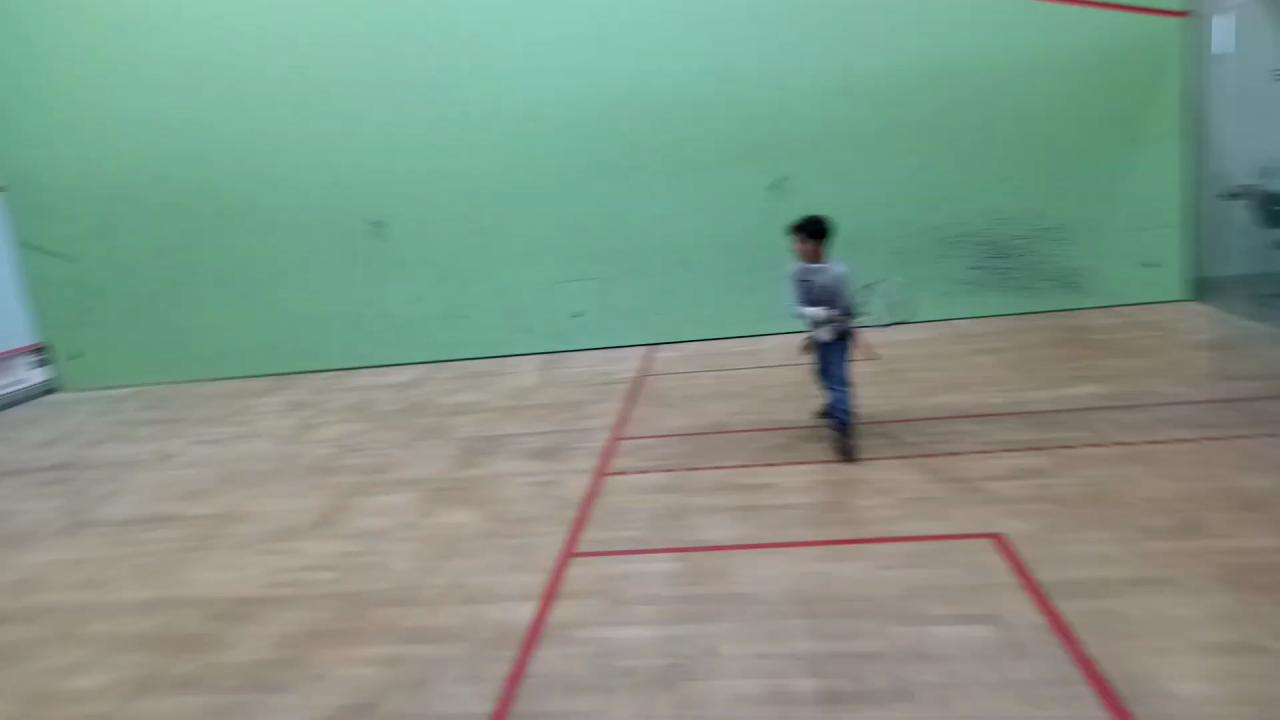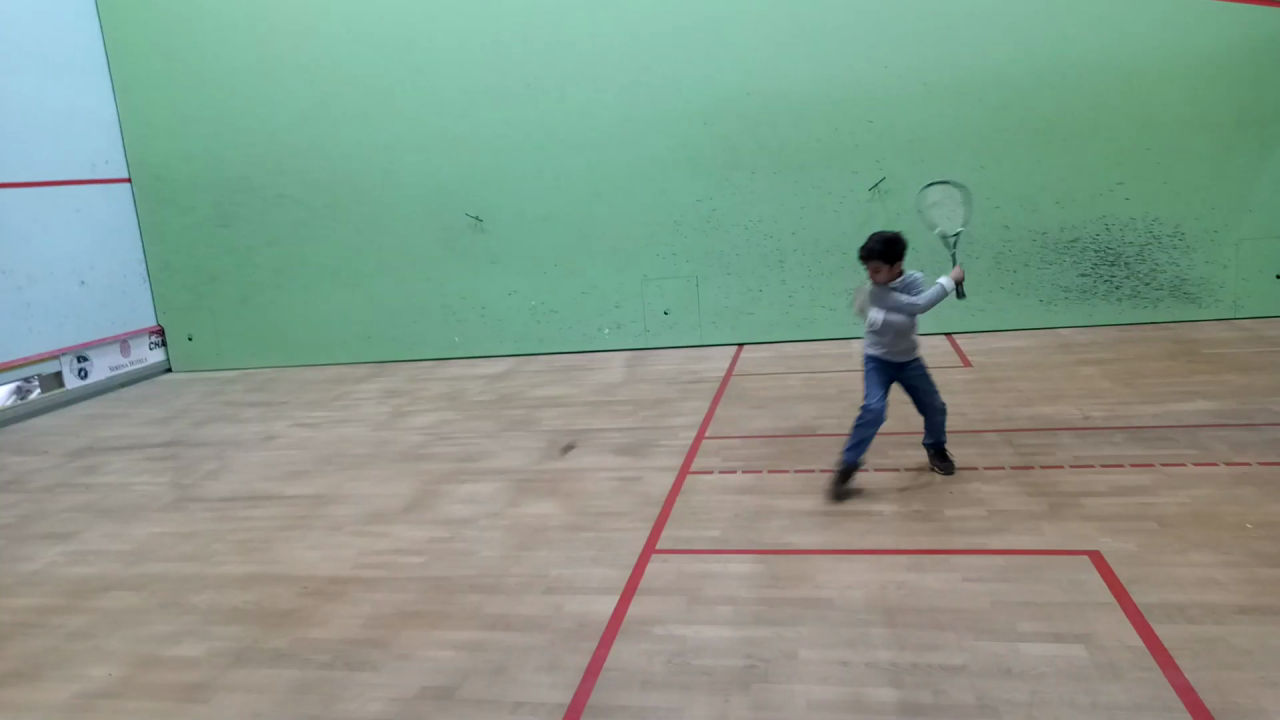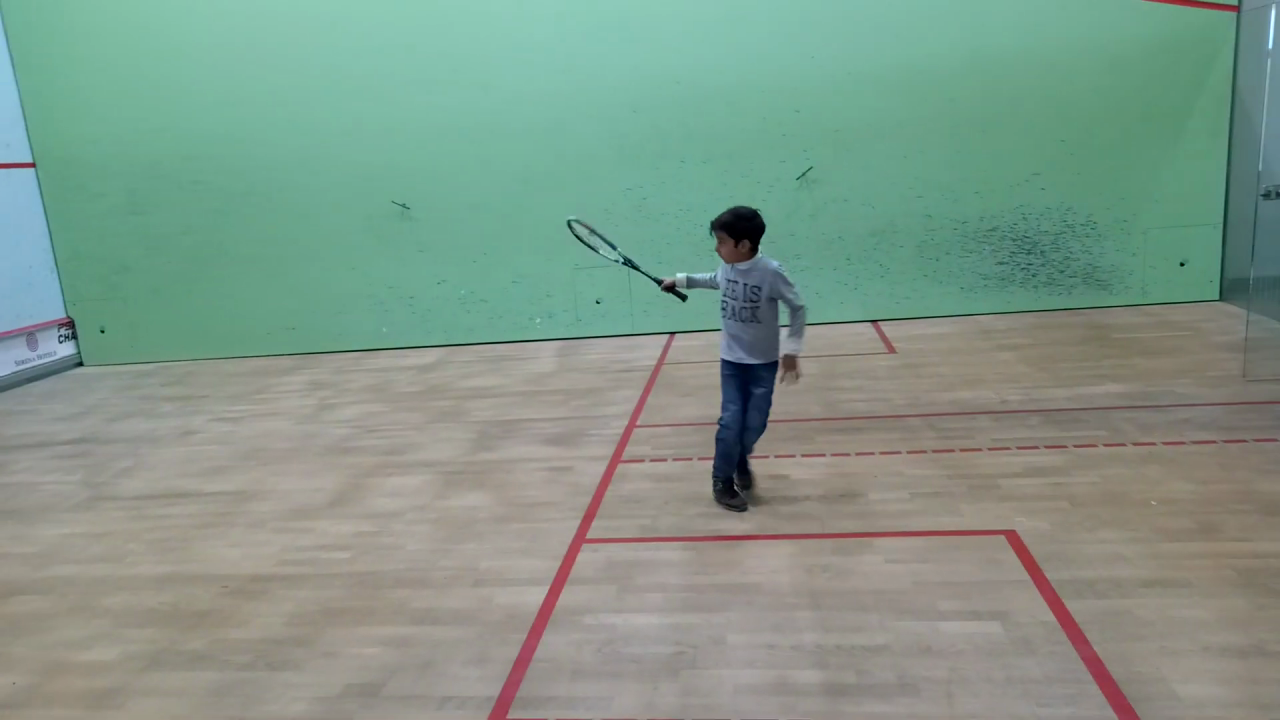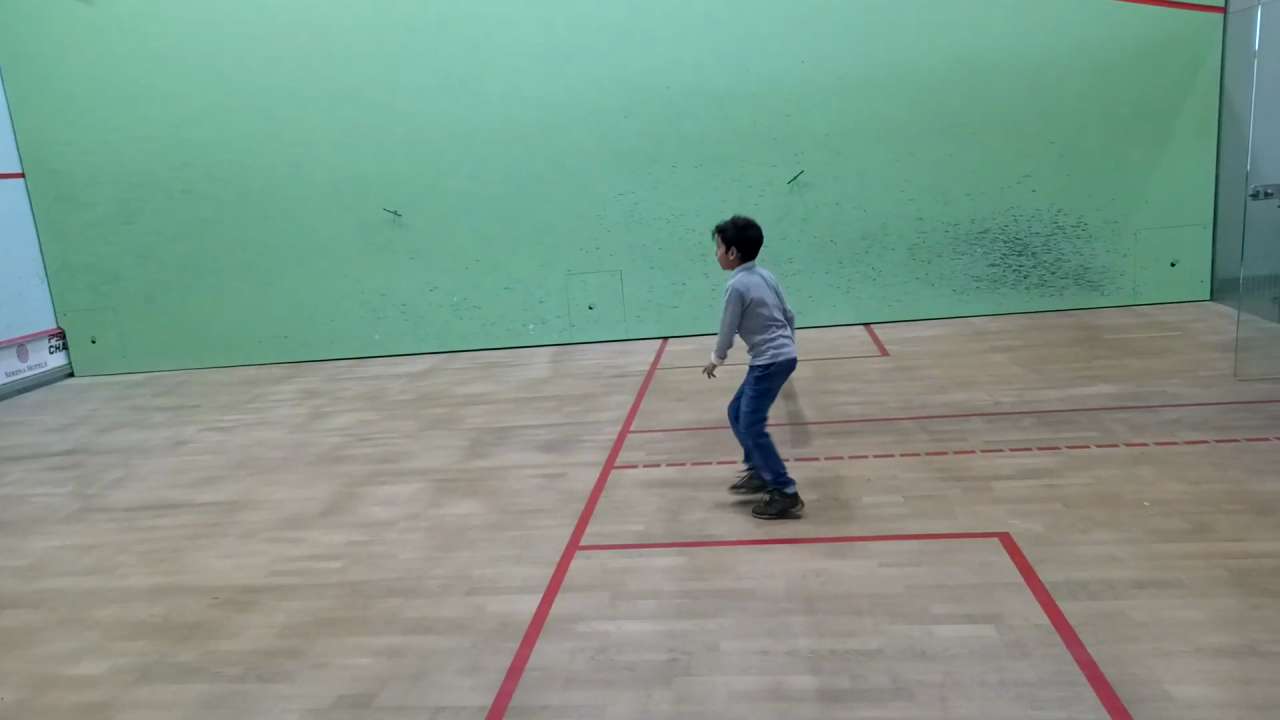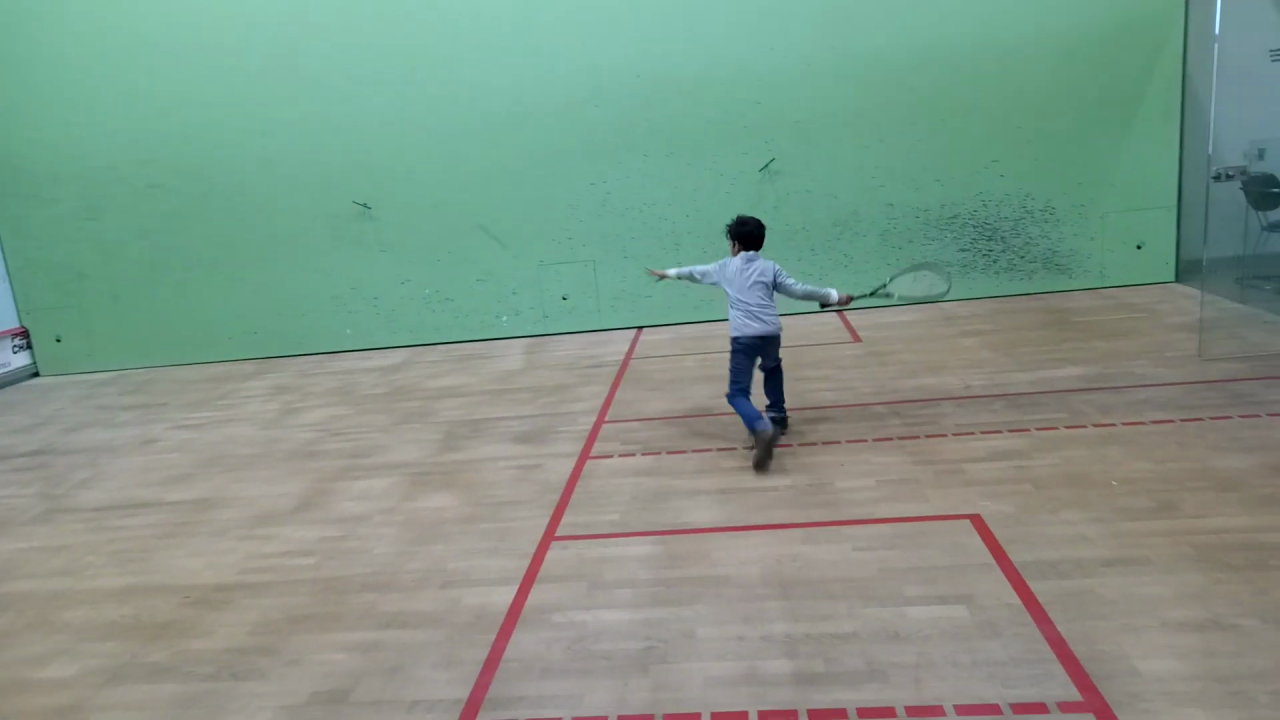
dt=0.5s
person 1, frame 1
left shoulder: (837, 272)
right shoulder: (797, 272)
left elbow: (846, 312)
right elbow: (797, 308)
left wrist: (821, 335)
right wrist: (822, 314)
left hip: (838, 333)
right hip: (820, 333)
left knee: (837, 377)
right knee: (827, 375)
left ankle: (843, 432)
right ankle: (835, 408)
person 1, frame 2
left shoulder: (916, 280)
right shoulder: (874, 290)
left elbow: (905, 320)
right elbow: (915, 306)
left wrist: (876, 317)
right wrist: (949, 280)
left hip: (908, 359)
right hip: (878, 359)
left knee: (935, 407)
right knee: (873, 410)
left ankle: (936, 449)
right ankle: (847, 468)
person 1, frame 3
left shoulder: (771, 272)
right shoulder: (728, 267)
left elbow: (797, 309)
left wrist: (792, 350)
right wrist: (682, 280)
left hip: (762, 363)
right hip: (732, 360)
left knee: (755, 423)
right knee: (731, 423)
left ankle: (740, 460)
right ankle: (723, 482)
person 1, frame 4
left shoulder: (737, 286)
right shoulder: (763, 276)
left elbow: (727, 331)
right elbow: (788, 314)
left wrist: (716, 359)
right wrist: (787, 343)
left hip: (770, 362)
right hip: (779, 357)
left knee: (751, 427)
right knee: (737, 413)
left ankle: (784, 493)
right ankle: (758, 472)
person 1, frame 5
left shoulder: (725, 267)
right shoulder: (770, 268)
left elbow: (695, 272)
right elbow: (797, 290)
left wrist: (669, 273)
right wrist: (833, 296)
left hip: (743, 336)
right hip: (770, 332)
left knee: (737, 393)
right knee: (772, 368)
left ankle: (762, 429)
right ankle: (777, 416)
